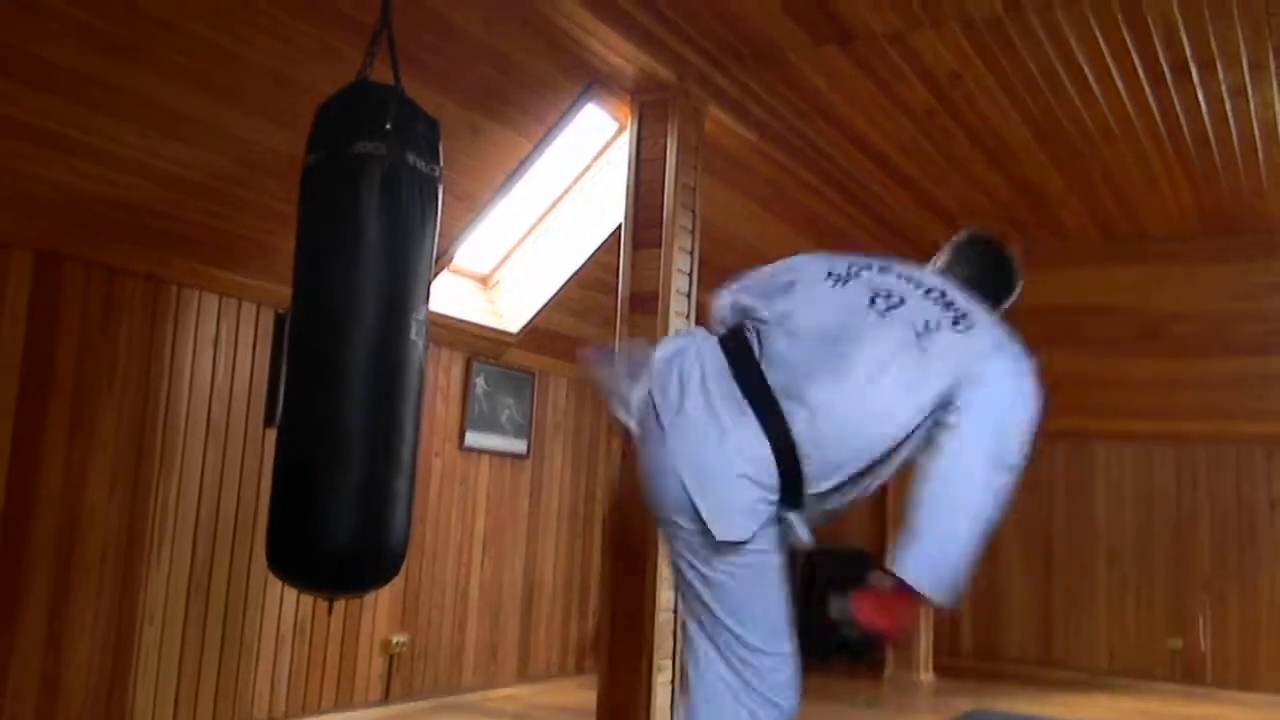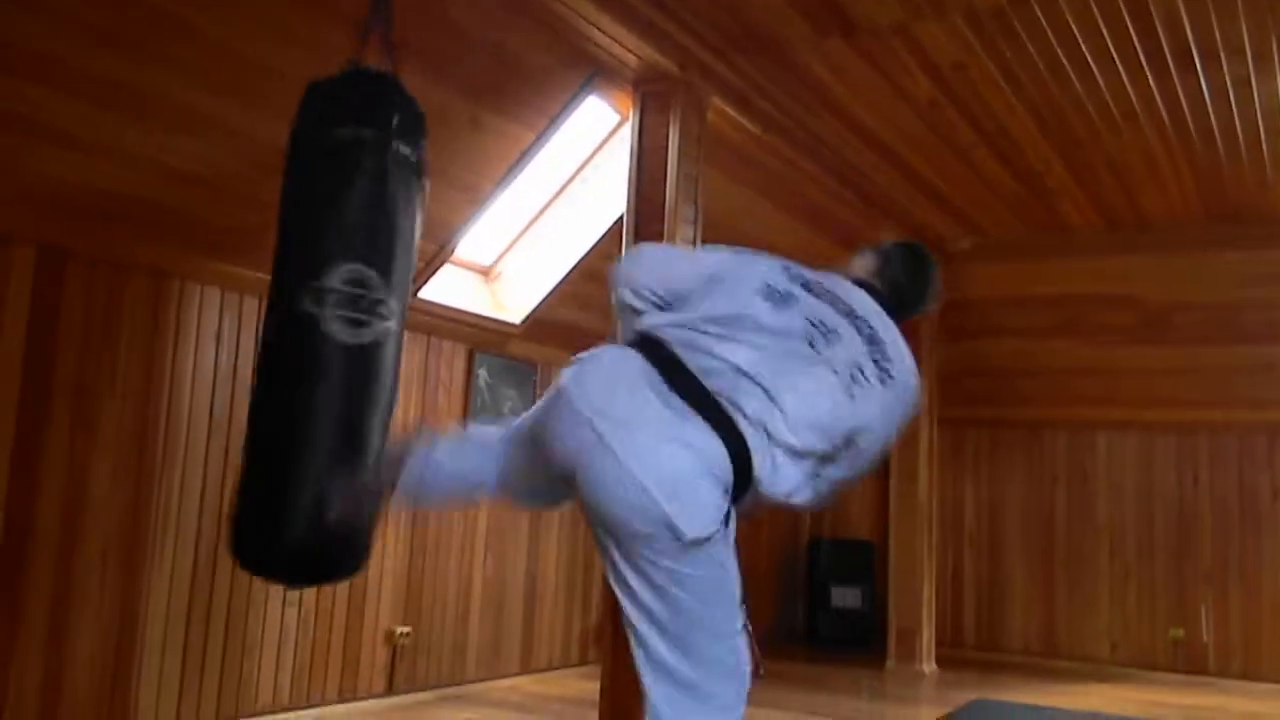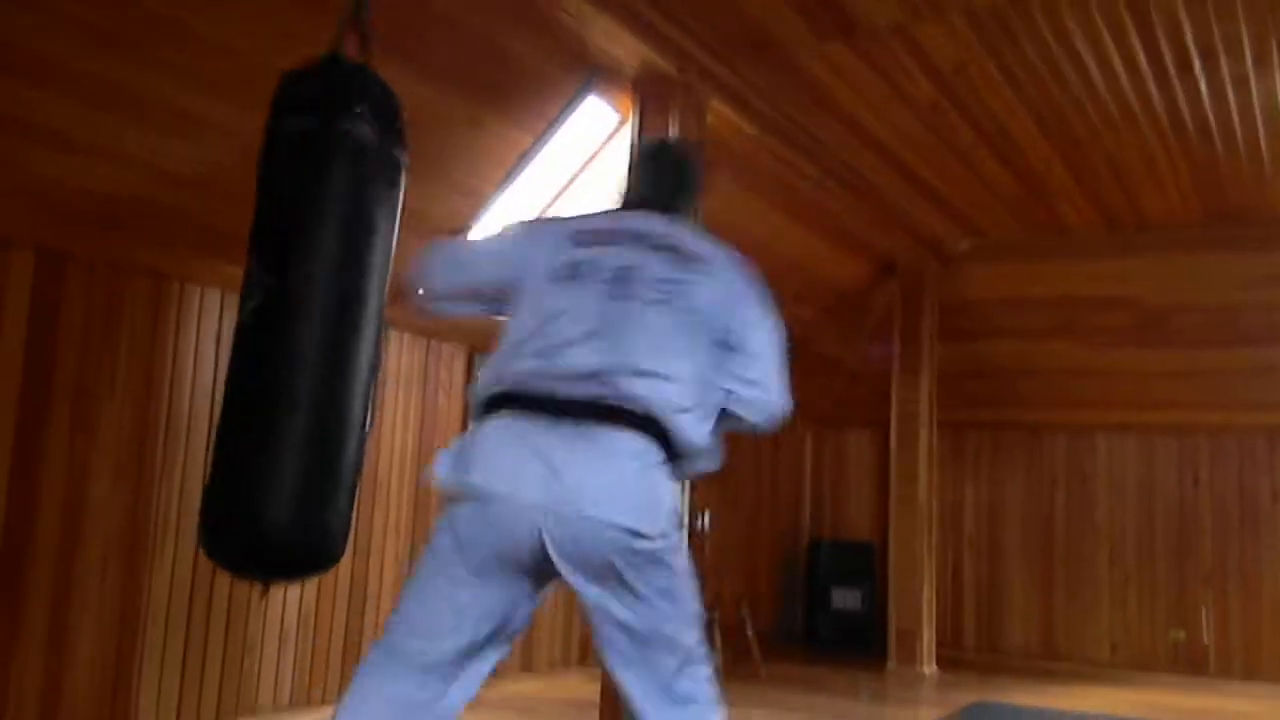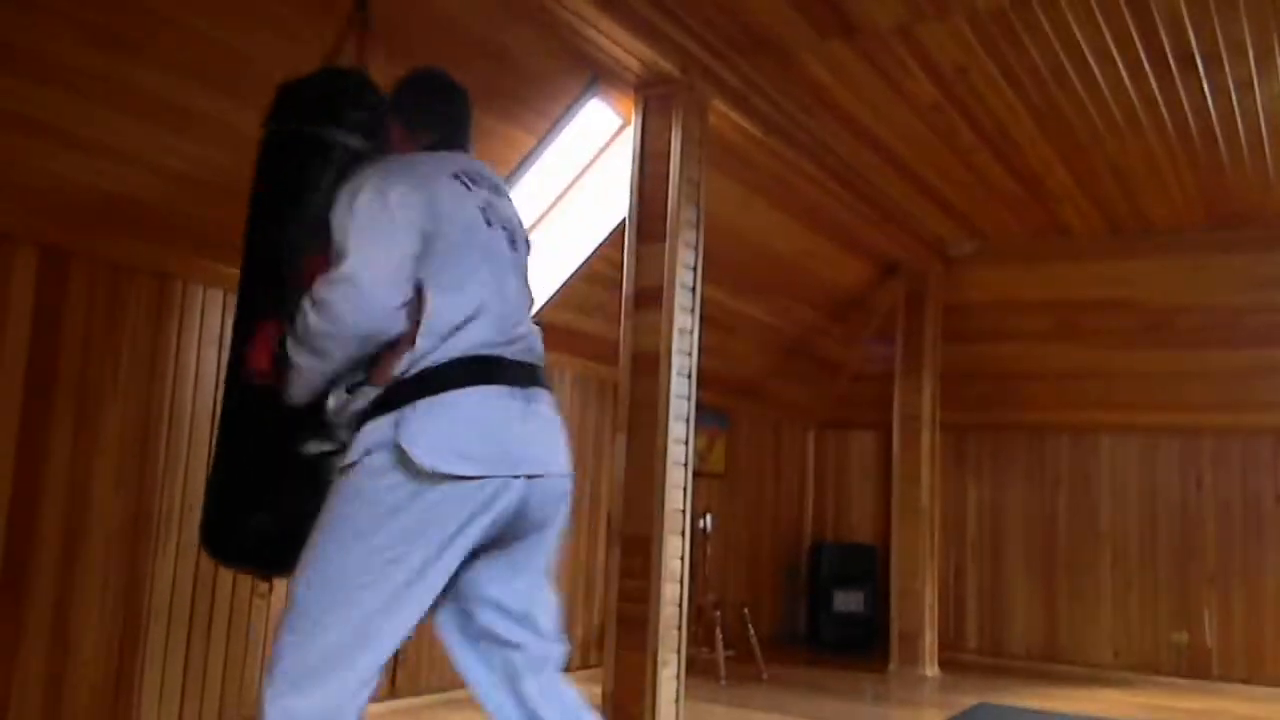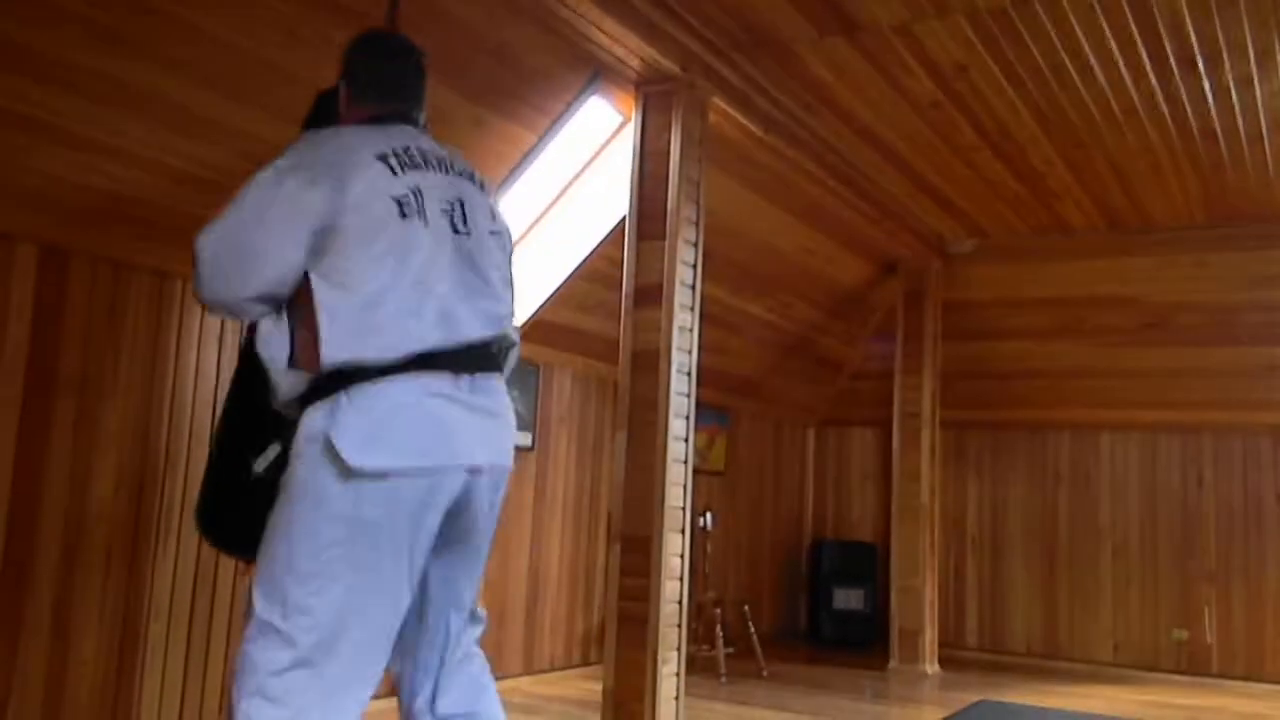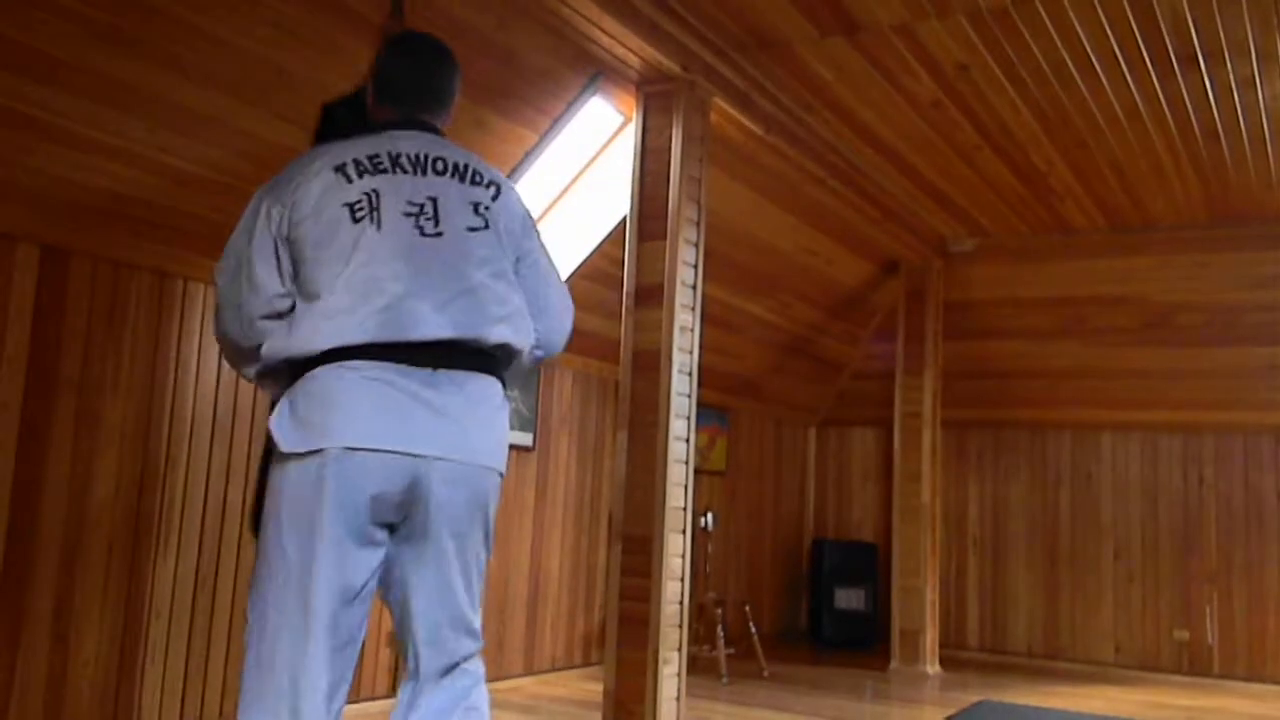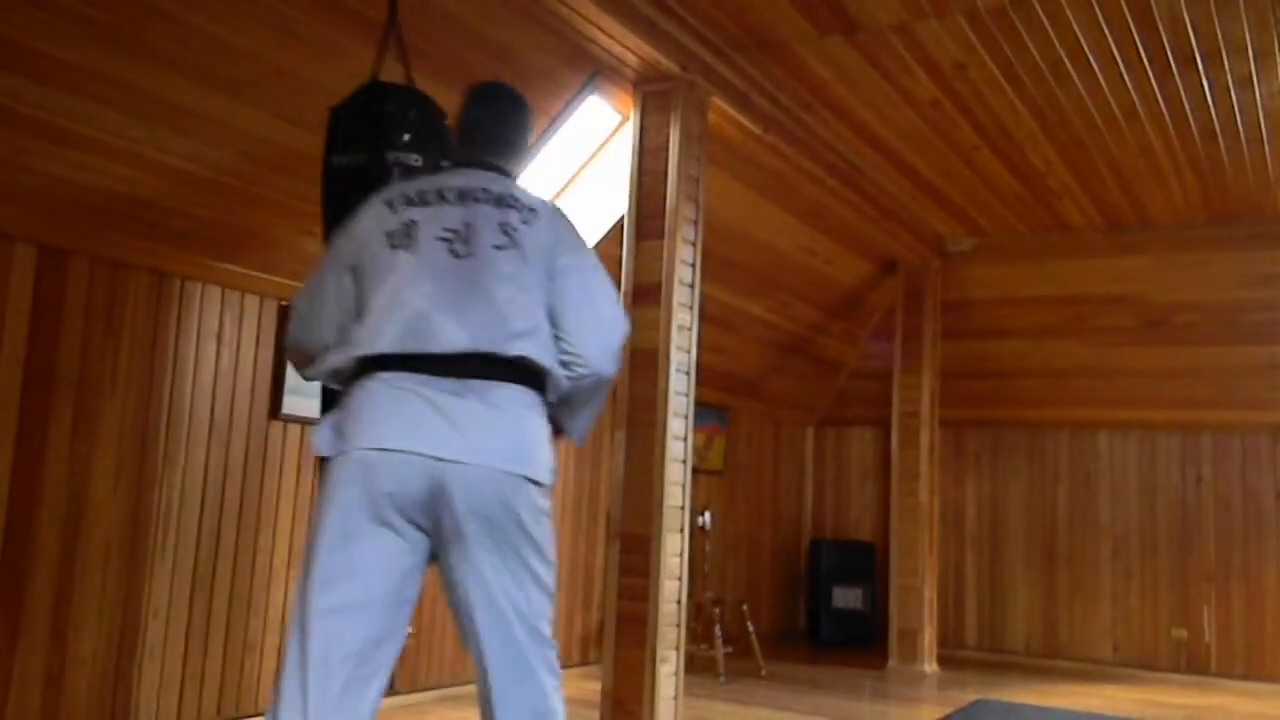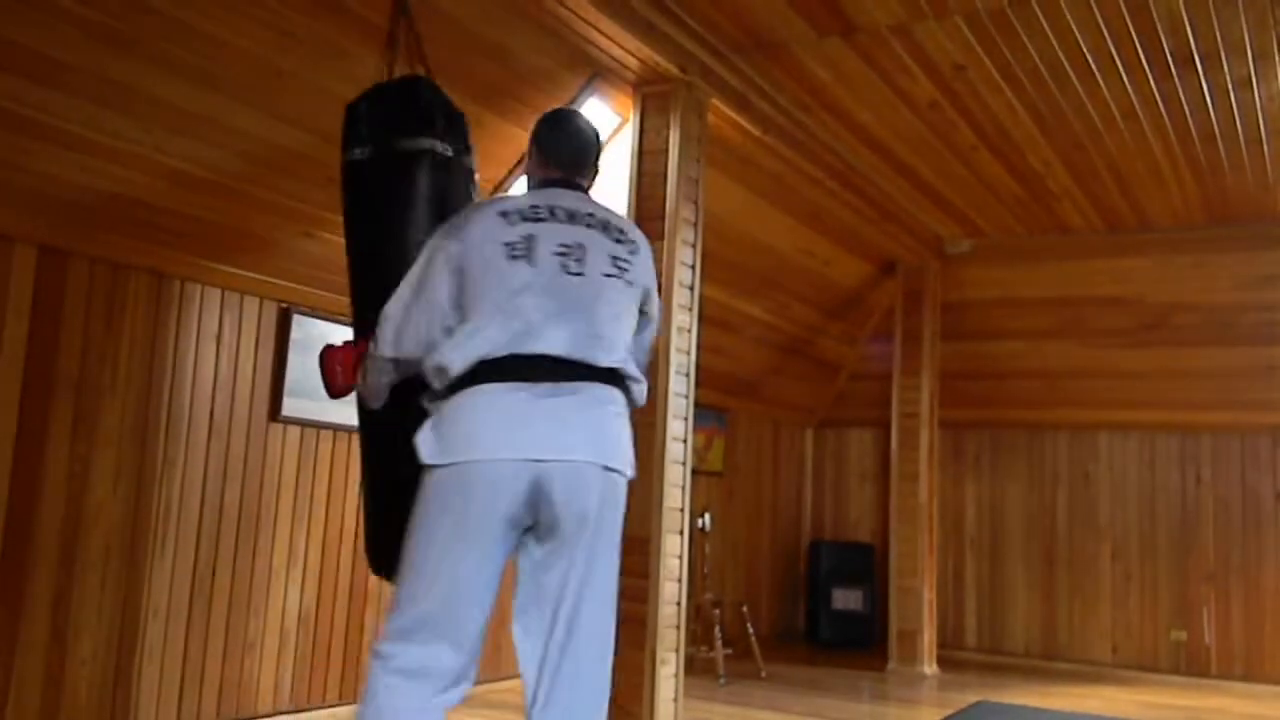
dt=0.3s
person 1, frame 1
left shoulder: (853, 268)
right shoulder: (997, 357)
left elbow: (730, 303)
right elbow: (969, 482)
right wrist: (909, 588)
left hip: (684, 389)
right hip: (725, 480)
person 1, frame 2
left shoulder: (771, 273)
right shoulder: (895, 381)
left elbow: (635, 274)
right elbow: (798, 483)
left hip: (600, 396)
right hip: (673, 480)
left knee: (506, 461)
left ankle: (391, 473)
person 1, frame 3
left shoulder: (551, 237)
right shoulder: (723, 272)
left elbow: (434, 277)
right elbow: (763, 403)
left hip: (506, 465)
right hip: (626, 486)
person 1, frame 4
left shoulder: (397, 179)
right shoulder: (492, 199)
left elbow: (367, 302)
left wrist: (298, 373)
left hip: (439, 438)
right hip: (531, 448)
person 1, frame 5
left shoulder: (328, 159)
right shoulder: (472, 187)
left elbow: (221, 277)
left wrist: (305, 288)
left hip: (378, 426)
right hip: (480, 428)
right knee: (446, 654)
person 1, frame 6
left shoulder: (311, 175)
right shoulder: (496, 190)
left elbow: (243, 321)
right elbow: (550, 329)
left wrist: (287, 370)
left hip: (344, 415)
right hip: (464, 428)
right knee: (447, 663)
person 1, frame 7
left shoulder: (380, 212)
right shoulder: (544, 221)
left elbow: (309, 341)
right elbow: (598, 351)
right wrist: (566, 419)
left hip: (388, 427)
right hip: (501, 435)
left knee: (328, 661)
right knee: (522, 655)
person 1, frame 8
left shoulder: (475, 223)
right shoulder: (631, 244)
left elbow: (402, 340)
left wrist: (368, 385)
left hip: (487, 429)
right hip: (591, 438)
left knee: (421, 646)
right knee: (574, 651)
